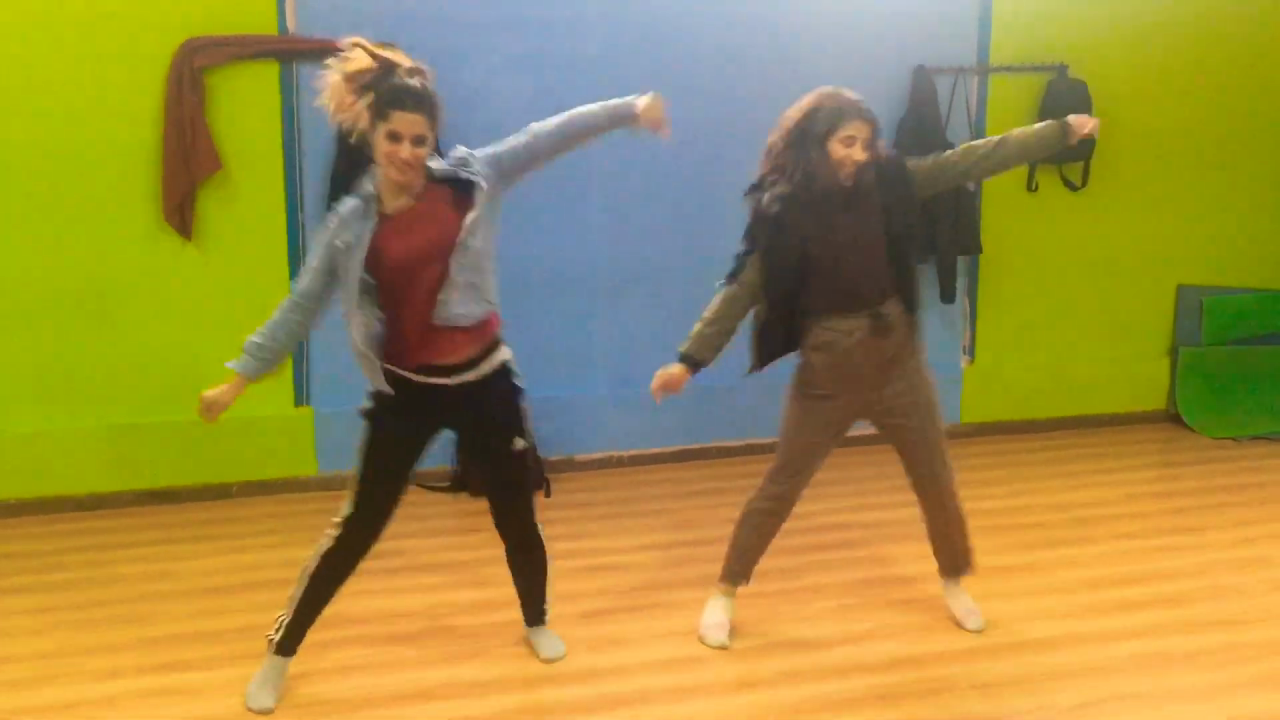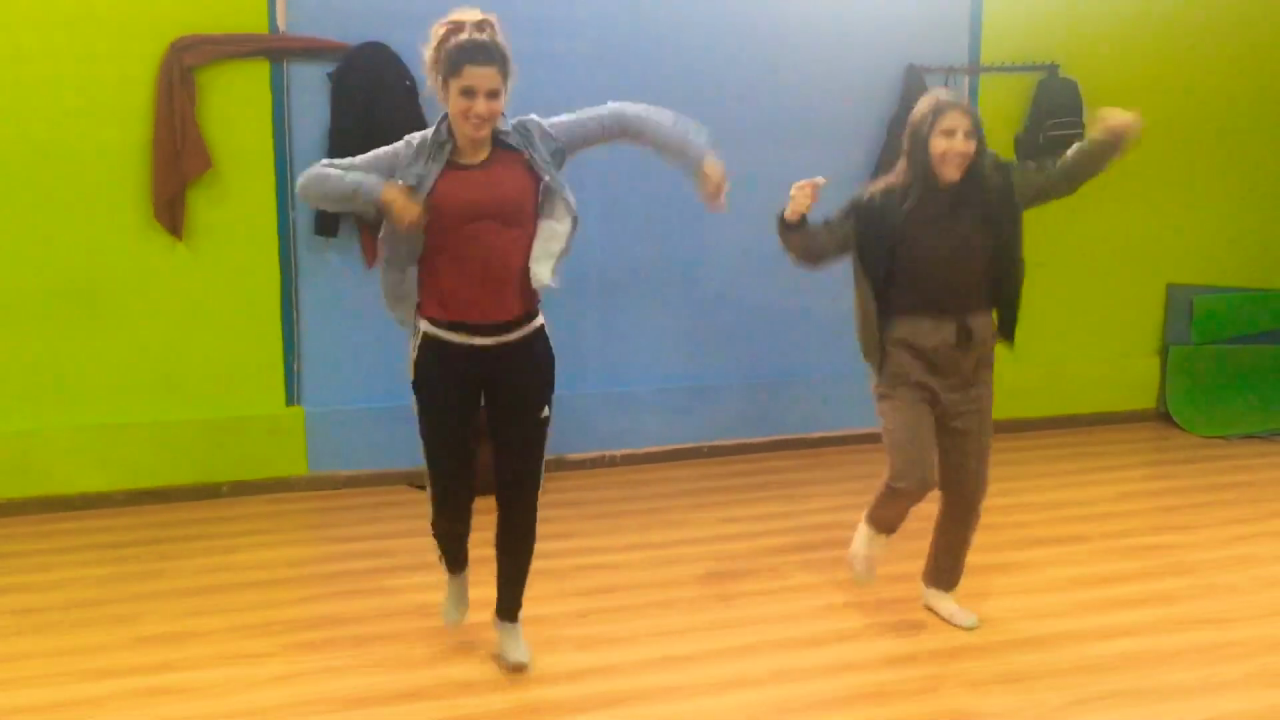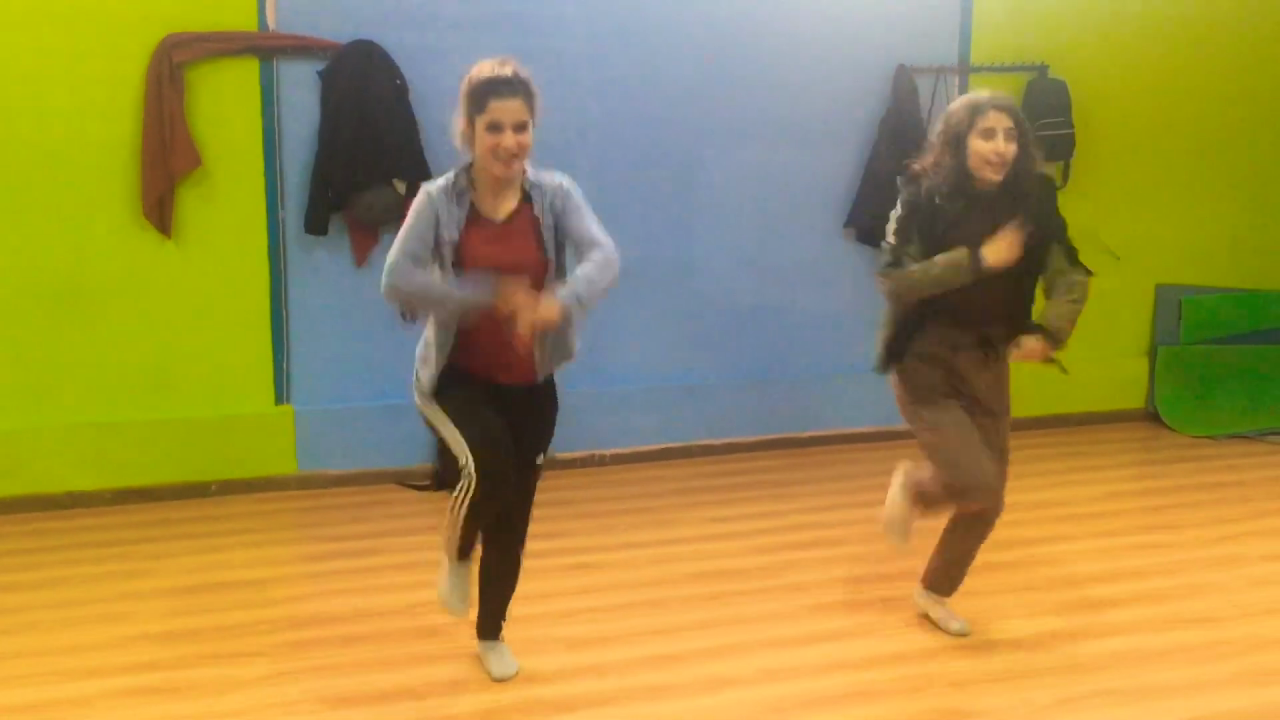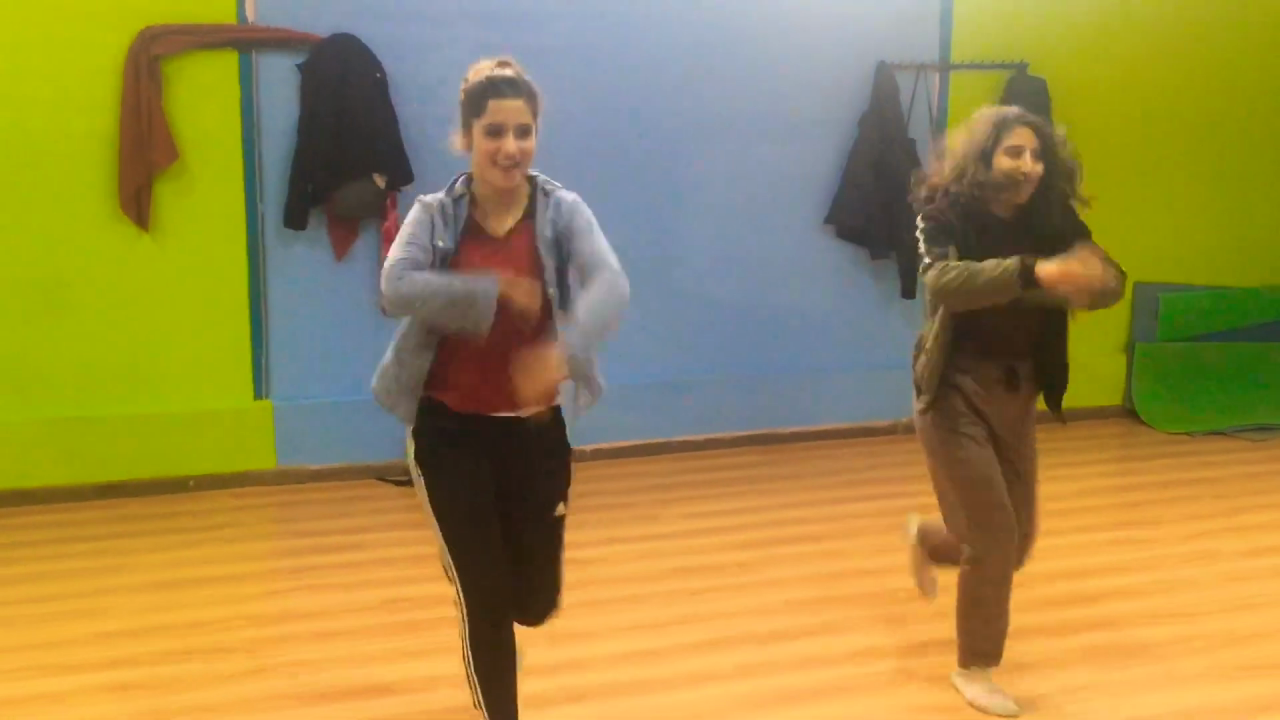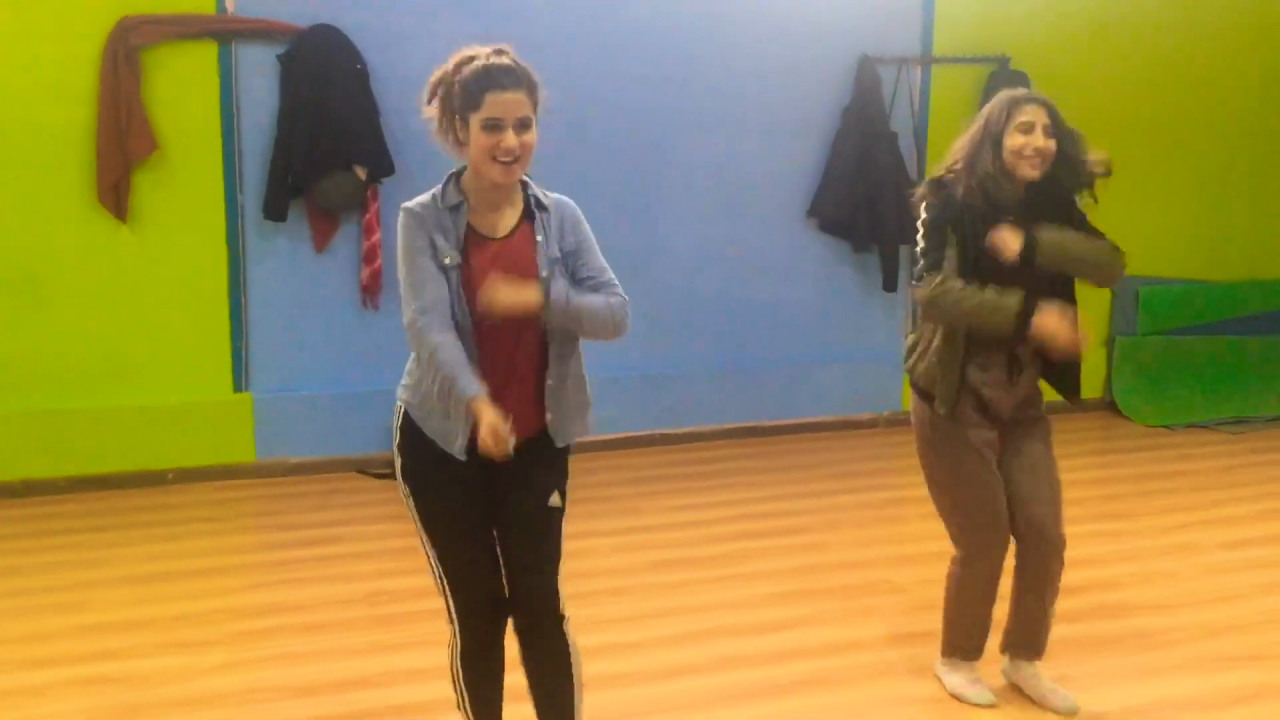
dt=0.4s
person 1, frame 1
left shoulder: (465, 176)
right shoulder: (349, 220)
left elbow: (550, 137)
right elbow: (301, 305)
left wrist: (626, 111)
right wrist: (241, 372)
left hip: (484, 380)
right hip: (406, 390)
left knee: (517, 520)
right knee: (357, 530)
left ankle: (536, 620)
right ankle: (280, 654)
person 1, frame 2
left shoulder: (531, 141)
right shoulder: (418, 155)
left elbow: (624, 119)
right elbow: (313, 184)
left wrist: (697, 152)
right wrist: (381, 192)
left hip: (521, 346)
right hip: (445, 350)
left knee: (520, 490)
right knee: (449, 486)
left ankle: (508, 619)
right ankle: (456, 577)
person 1, frame 3
left shoulder: (554, 193)
right shoulder: (439, 198)
left elbow: (603, 258)
right elbow: (398, 282)
left wrist: (559, 303)
right wrist: (488, 298)
left hip: (530, 382)
right hip: (456, 377)
left knee: (514, 522)
right knee: (489, 467)
left ankle: (491, 632)
right ankle: (459, 556)
person 1, frame 4
left shoulder: (562, 210)
right shoulder: (433, 213)
left elbow: (611, 287)
right elbow: (396, 293)
left wrist: (563, 350)
right wrist: (492, 295)
left hip: (531, 425)
right hip: (448, 426)
left knee: (538, 594)
right knee: (484, 596)
left ankle: (510, 609)
person 1, frame 5
left shoulder: (560, 215)
right shoulder: (421, 220)
left elbow: (615, 313)
right elbow: (427, 328)
left wrist: (541, 301)
right wrist: (476, 405)
left hip: (535, 436)
right hip: (441, 437)
left knee: (536, 601)
right knee: (474, 608)
person 2, frame 1
left shoulder: (887, 181)
right shoulder: (780, 211)
left elbow: (971, 160)
right elbow: (740, 291)
left wrist: (1059, 132)
right wrist: (689, 359)
left hip: (895, 351)
right hip: (830, 360)
left knee: (933, 477)
right knee: (784, 482)
left ankle: (955, 581)
right ankle: (725, 594)
person 2, frame 2
left shoulder: (995, 190)
right shoulder: (887, 204)
left elbow: (1070, 173)
right elbow: (814, 252)
left wrist: (1108, 136)
right wrist: (794, 222)
left hip: (970, 356)
right hip: (904, 355)
left knee: (967, 487)
right knee: (913, 476)
left ankle: (941, 586)
right ankle: (876, 524)
person 2, frame 3
left shoulder: (1032, 201)
right shoulder: (923, 199)
left elbow: (1070, 279)
right elbow: (895, 281)
left wrist: (1047, 330)
right wrist: (974, 261)
left hip: (990, 367)
right hip: (928, 364)
left knee: (986, 503)
right knee: (975, 480)
left ankle: (935, 592)
right ankle: (912, 484)
person 2, frame 4
left shoulder: (1054, 220)
right shoulder: (944, 212)
left elbow: (1110, 283)
right elbow: (944, 283)
left wrist: (1078, 281)
right wrist: (1033, 274)
left hip: (1016, 398)
right hip: (953, 396)
left knee: (1013, 544)
right knee: (991, 541)
left ankle: (929, 540)
right ankle: (974, 670)
person 2, frame 5
left shoulder: (1054, 205)
right shoulder: (947, 201)
left elbow: (1108, 260)
right elbow: (933, 292)
left wrist: (1032, 249)
right wrist: (1026, 313)
left hip: (1021, 393)
right hip: (952, 393)
left knee: (1044, 537)
right knee: (981, 540)
left ankle: (1023, 660)
right ankle: (956, 659)
